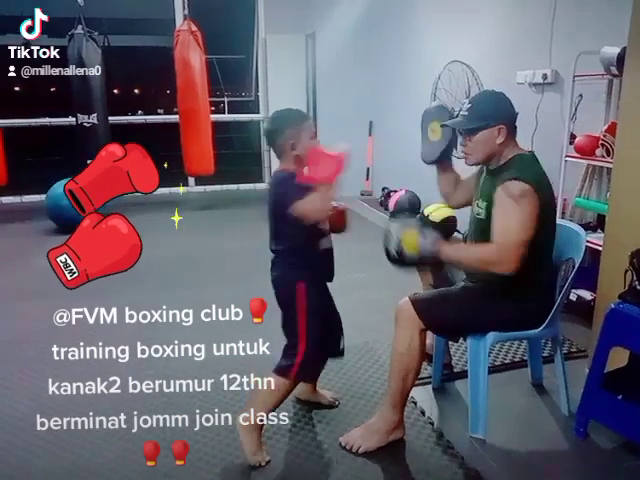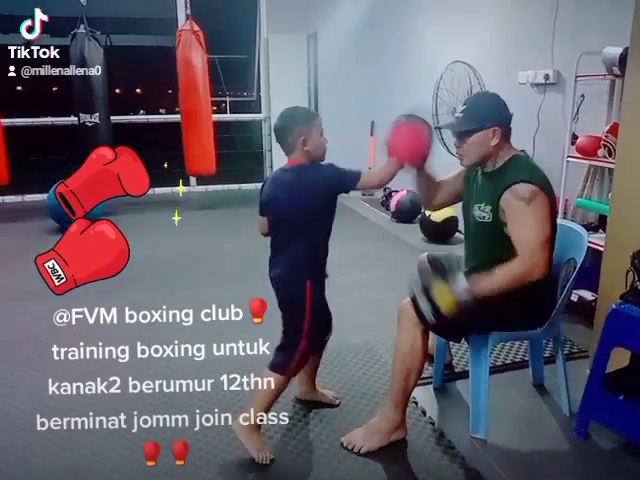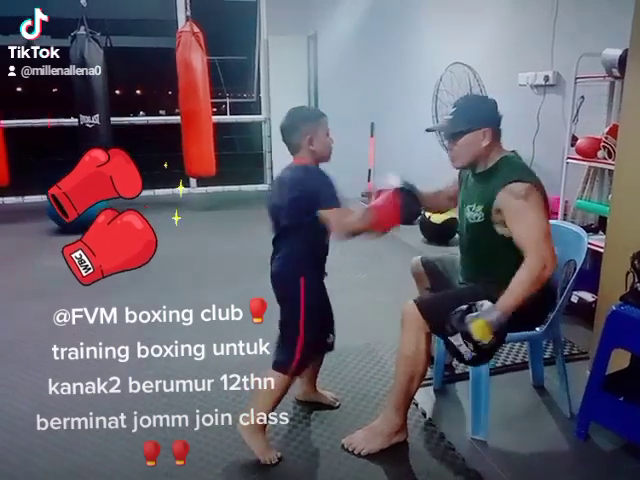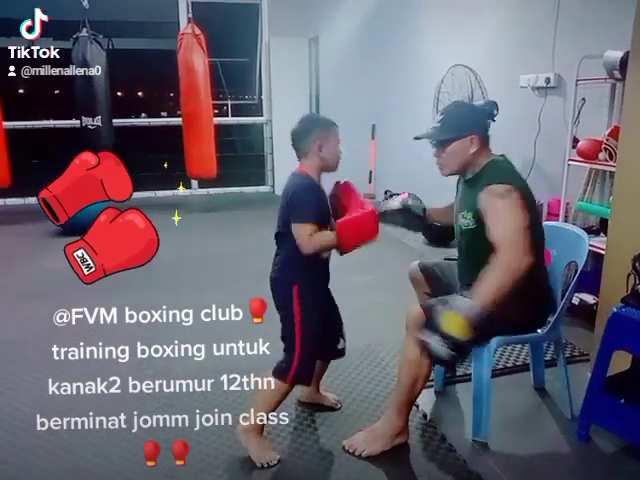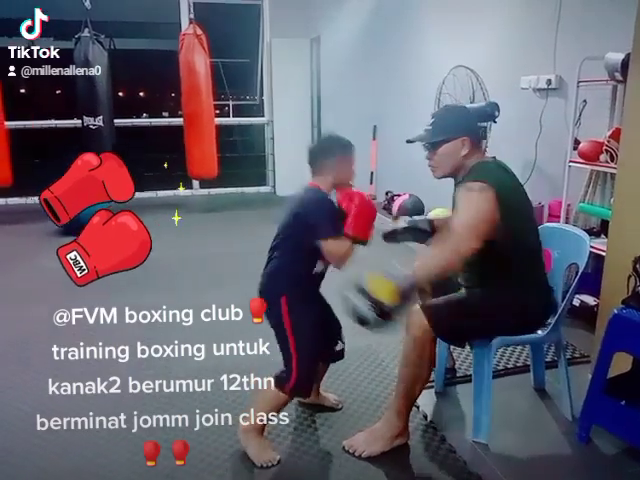
dt=0.1s
person 1, frame 1
left shoulder: (518, 185)
right shoulder: (498, 166)
left elbow: (503, 260)
right elbow: (457, 197)
left wrist: (436, 248)
right wrist: (441, 159)
left hip: (517, 299)
right hip: (493, 282)
left knee: (409, 312)
left ankle: (390, 421)
right ankle: (439, 341)
person 1, frame 2
left shoulder: (521, 188)
right shoulder: (479, 169)
left elbow: (533, 266)
right elbow: (435, 199)
left wrist: (467, 292)
right wrist: (419, 166)
left hip: (517, 301)
right hip: (489, 283)
left knee: (412, 311)
right knee: (427, 265)
left ankle: (391, 421)
right ankle: (439, 345)
person 1, frame 3
left shoulder: (515, 187)
right shoulder: (474, 171)
left elbow: (541, 262)
right elbow: (442, 202)
left wrist: (496, 315)
left hip: (514, 300)
right hip: (484, 281)
left knee: (416, 314)
right knee: (423, 266)
left ankle: (393, 424)
right ankle: (437, 347)
person 1, frame 4
left shoulder: (497, 189)
right shoulder: (478, 175)
left elbow: (517, 257)
right elbow: (457, 215)
left hip: (518, 302)
right hip: (486, 285)
left knee: (419, 317)
right knee: (422, 271)
left ankle: (394, 426)
right ankle: (431, 358)
person 1, frame 5
left shoulder: (479, 186)
right shoulder: (480, 175)
left elbow: (460, 244)
right elbow: (462, 227)
left wrist: (401, 285)
left hip: (519, 301)
right hip: (493, 286)
left knee: (421, 318)
right knee: (422, 274)
left ankle: (394, 427)
right ankle: (431, 357)
person 2, frame 1
left shoulder: (302, 181)
right shoulder: (287, 185)
right elbow: (317, 211)
left wrist: (335, 217)
right wrist: (325, 179)
left hip: (312, 275)
right hip: (297, 279)
left knee: (329, 336)
right knee: (301, 354)
left ankle: (307, 389)
right ankle: (250, 423)
person 2, frame 2
left shoulder: (274, 180)
right shoulder: (321, 175)
left elbow: (264, 227)
right elbow: (375, 179)
right wrist: (401, 156)
left hip: (286, 269)
right hip: (301, 275)
left knee: (319, 328)
right knee: (295, 350)
left ankle: (307, 388)
right ankle: (249, 422)
person 2, frame 3
left shoulder: (285, 179)
right shoulder: (314, 180)
left elbow: (281, 221)
right elbow: (342, 225)
right wrist: (374, 216)
left hip: (290, 268)
right hip: (300, 274)
left knee: (322, 331)
right knee: (295, 349)
left ankle: (308, 389)
right ankle: (252, 424)
person 2, frame 4
left shoulder: (305, 184)
right shoulder: (306, 189)
right elbow: (307, 242)
left wrist: (337, 221)
left hip: (309, 279)
right hip: (297, 283)
left knee: (331, 337)
right knee: (298, 359)
left ankle: (311, 392)
right ankle: (251, 429)
person 2, frame 5
left shoulder: (315, 198)
right shoulder: (320, 205)
left elbow: (325, 243)
right elbow: (338, 256)
left wrist: (349, 224)
right wrist: (355, 228)
left hip: (299, 286)
right hip: (284, 291)
left knee: (331, 337)
right knee: (300, 367)
left ankle: (312, 393)
right ankle: (251, 429)
